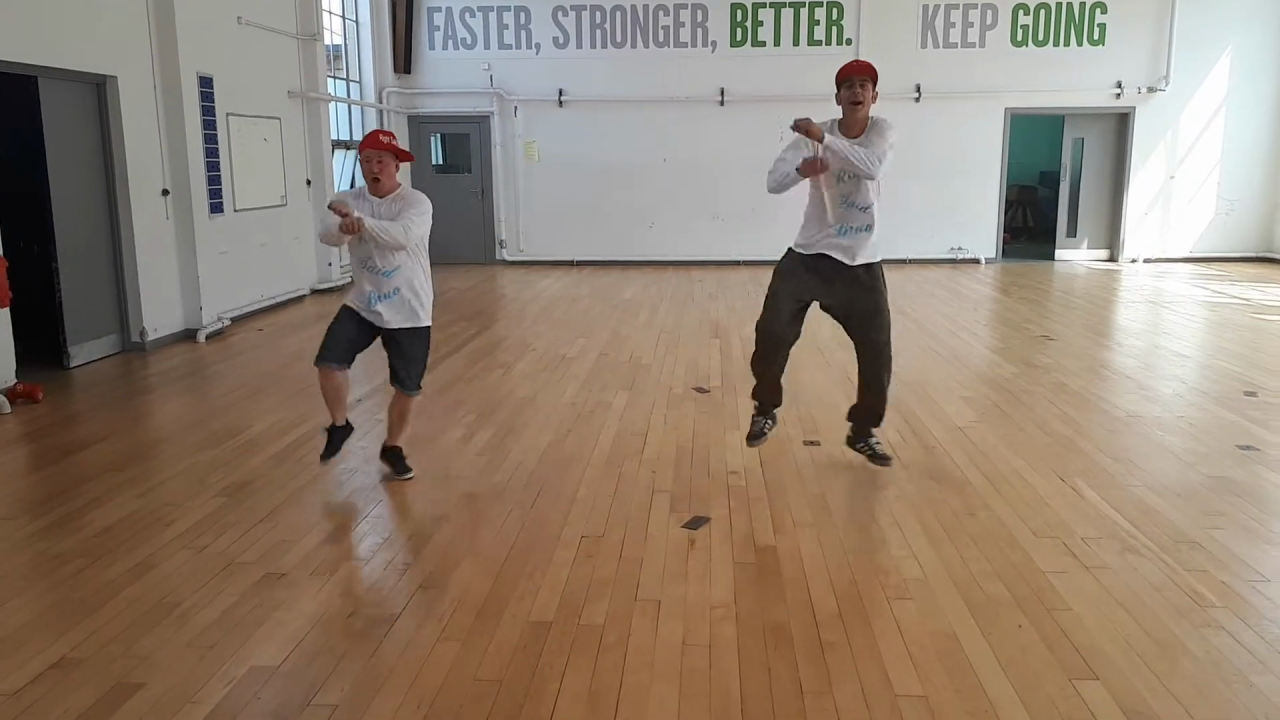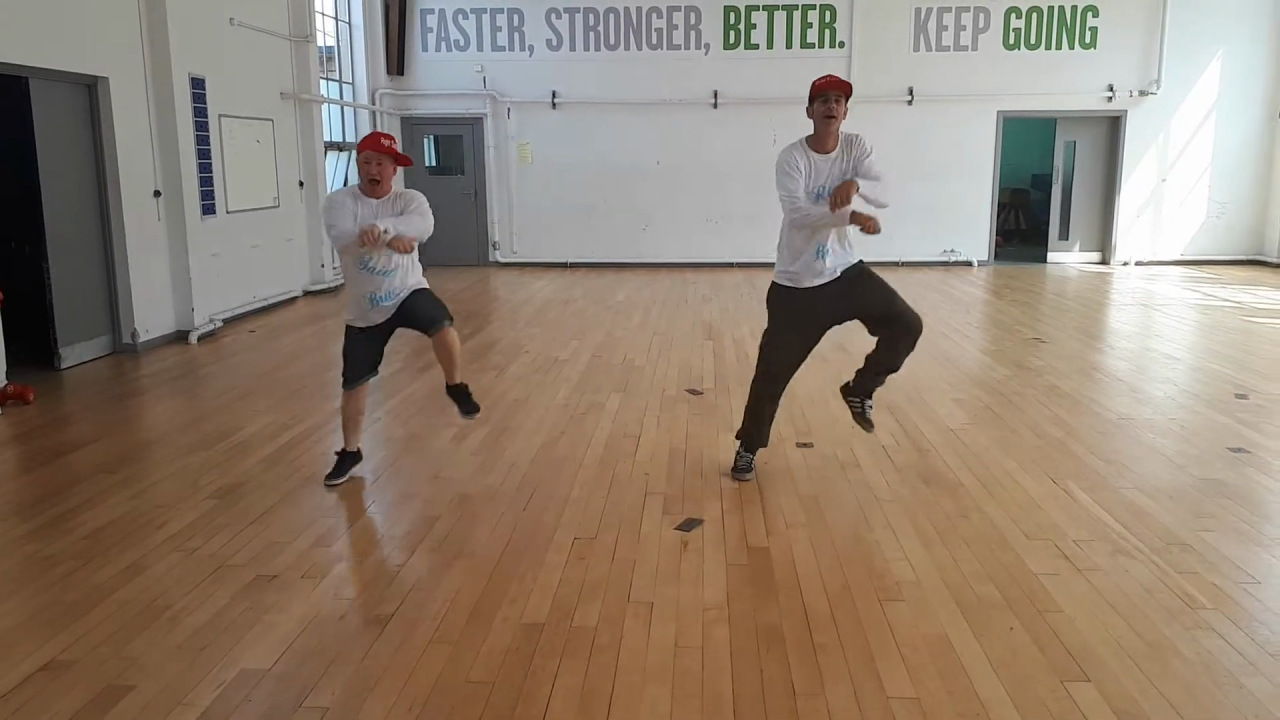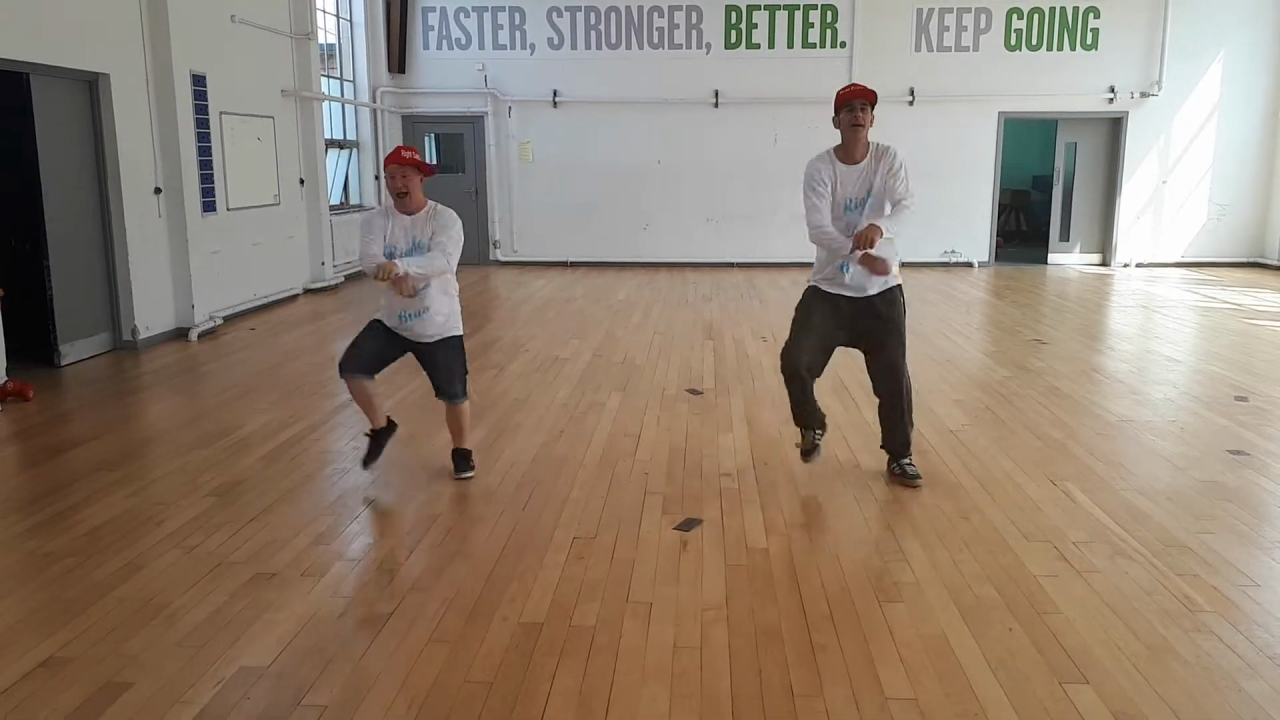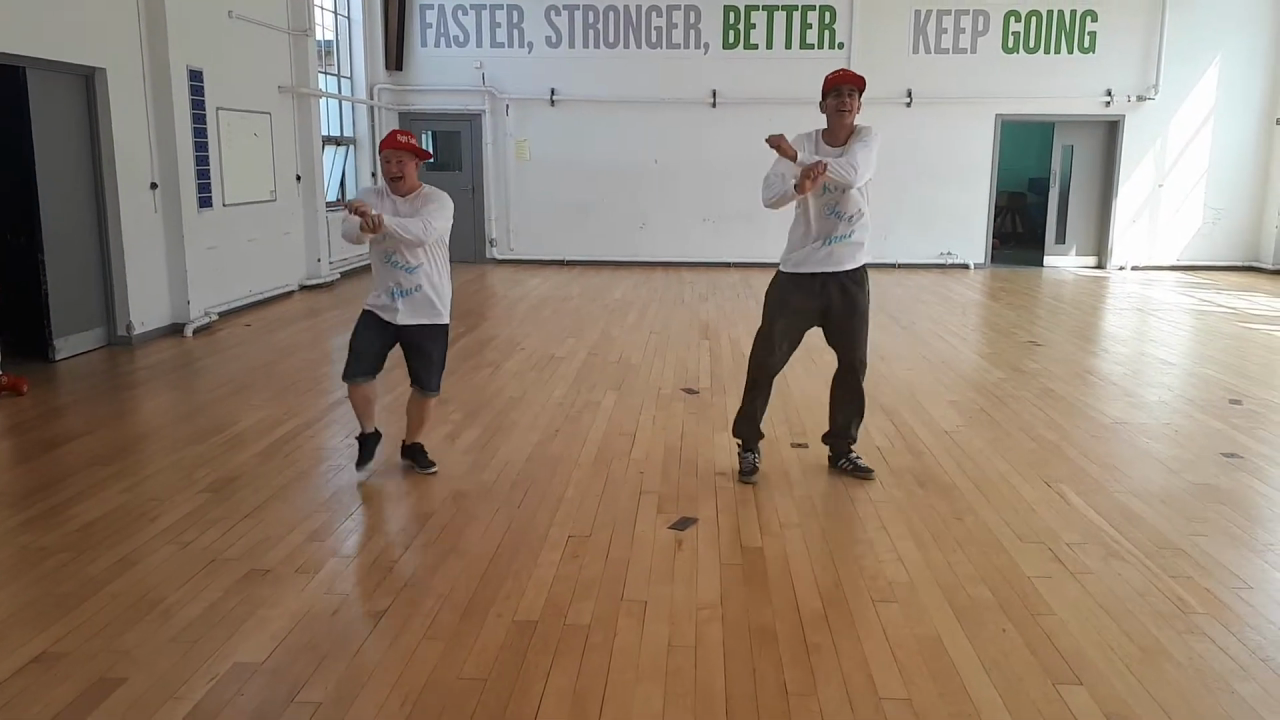
dt=0.3s
person 1, frame 1
left shoulder: (883, 130)
right shoulder: (809, 136)
left elbow: (871, 168)
right elbow: (774, 181)
left wrist: (824, 138)
right wrist: (805, 168)
left hip: (861, 262)
right hip: (809, 255)
left knee: (877, 349)
right knee: (773, 330)
left ankle: (864, 431)
right ankle: (766, 405)
person 1, frame 2
left shoulder: (855, 145)
right shoulder: (791, 157)
left elbow: (881, 196)
right elbow: (798, 214)
left wrist: (853, 187)
right wrist: (851, 217)
left hip: (845, 269)
right hip: (795, 281)
left knee: (906, 326)
right knee: (774, 368)
left ankle: (859, 391)
right ankle: (750, 445)
person 1, frame 3
left shoulder: (887, 157)
right shoulder: (819, 168)
left elbow: (904, 204)
right elbow: (818, 230)
left wrist: (879, 229)
right wrist: (861, 257)
left hip: (880, 289)
right hip: (828, 288)
left knee: (893, 378)
right knee: (795, 362)
left ankle: (899, 455)
right ankle: (811, 425)
person 1, frame 4
left shoulder: (866, 138)
right shoulder: (799, 146)
left elbow: (853, 174)
right elbow: (772, 196)
left wrist: (807, 162)
right wrist: (807, 174)
left hip: (847, 271)
right hip: (797, 271)
left knee: (853, 364)
right knee: (766, 358)
left ankle: (842, 449)
right ankle: (748, 444)
person 2, frame 1
left shoulder: (417, 203)
right shoulder: (349, 201)
left elbow: (402, 236)
right elbow: (329, 235)
left wrist: (357, 218)
right wrist: (345, 225)
left hip: (409, 310)
right hip: (363, 304)
left knee: (406, 388)
right knee: (329, 365)
left ankle: (393, 448)
right ankle: (339, 426)
person 2, frame 2
left shoulder: (410, 200)
right shoulder: (338, 201)
left elbow: (422, 227)
right elbow: (342, 239)
left wrist: (378, 228)
right wrist: (377, 238)
left hip: (408, 293)
right hip: (364, 311)
left knee: (441, 325)
right knee: (354, 383)
left ankle: (457, 387)
right ankle: (350, 451)
person 2, frame 3
left shoulder: (446, 219)
right shoulder: (377, 221)
left elbow: (443, 261)
right elbow: (370, 260)
left wrist: (398, 267)
right wrist: (393, 278)
left hip: (440, 325)
right hip: (391, 322)
left knee: (454, 395)
right knee: (352, 371)
left ankle: (462, 451)
right ankle: (381, 428)
person 2, frame 4
left shoulder: (438, 201)
right shoulder: (370, 197)
left elbow: (423, 232)
right elbow: (350, 232)
left wrist: (380, 221)
right wrist: (367, 223)
left hip: (428, 310)
right hip: (381, 306)
left knee: (425, 388)
right knee: (357, 376)
left ankle: (413, 445)
right ankle: (368, 435)
